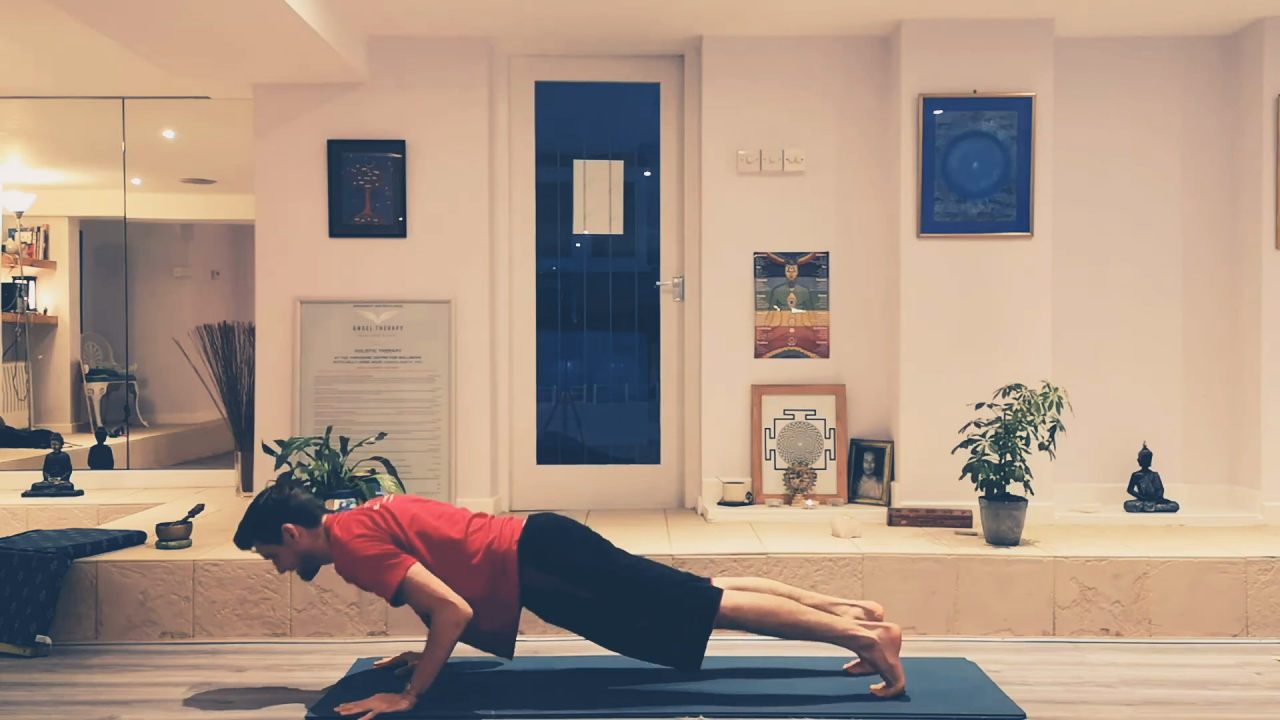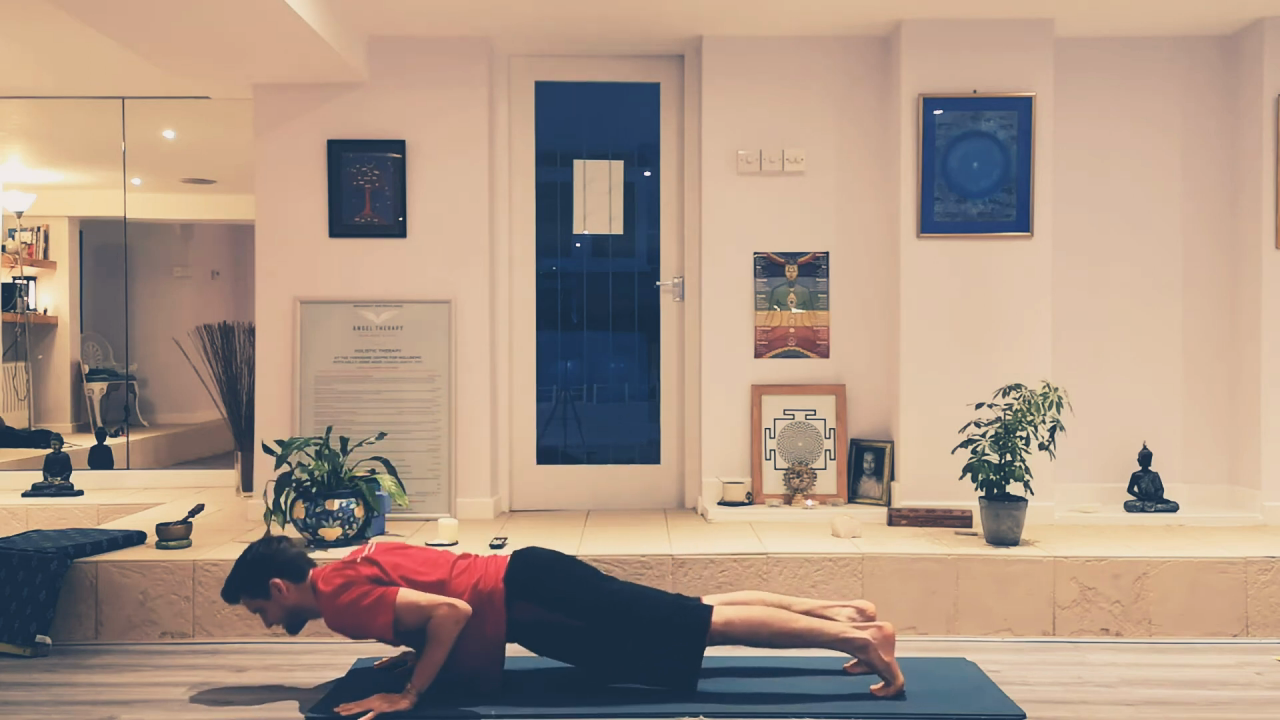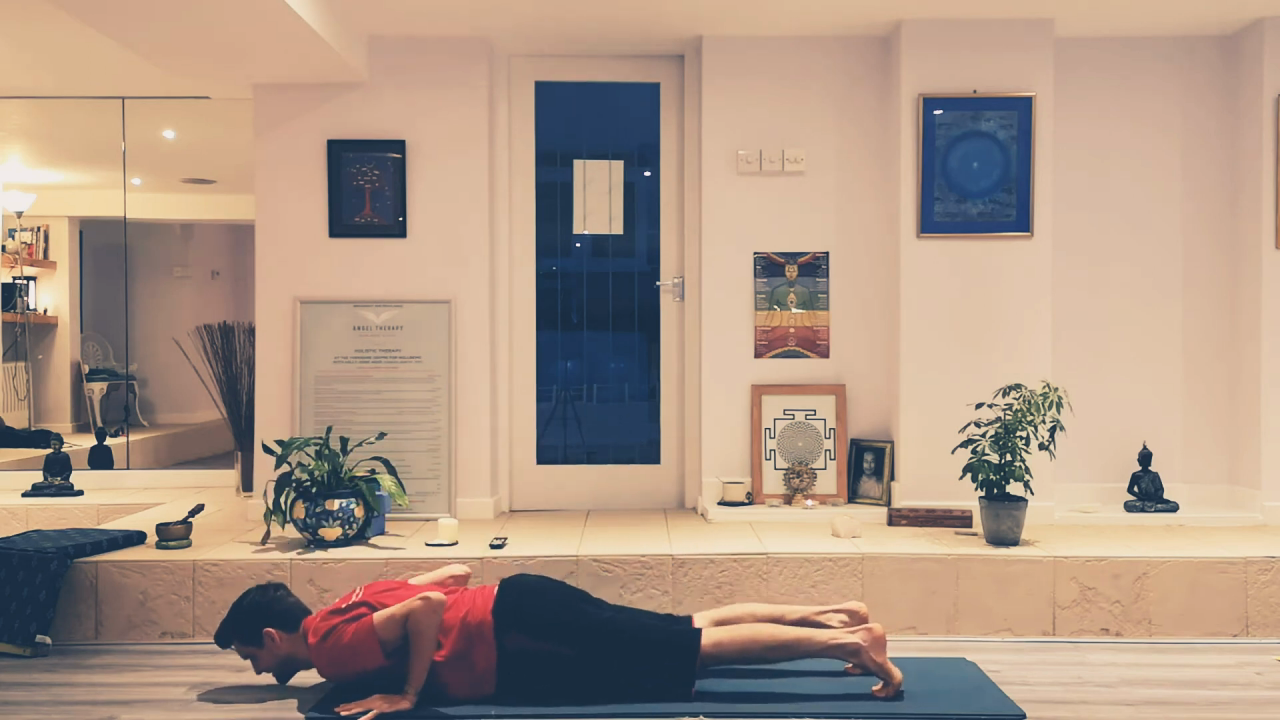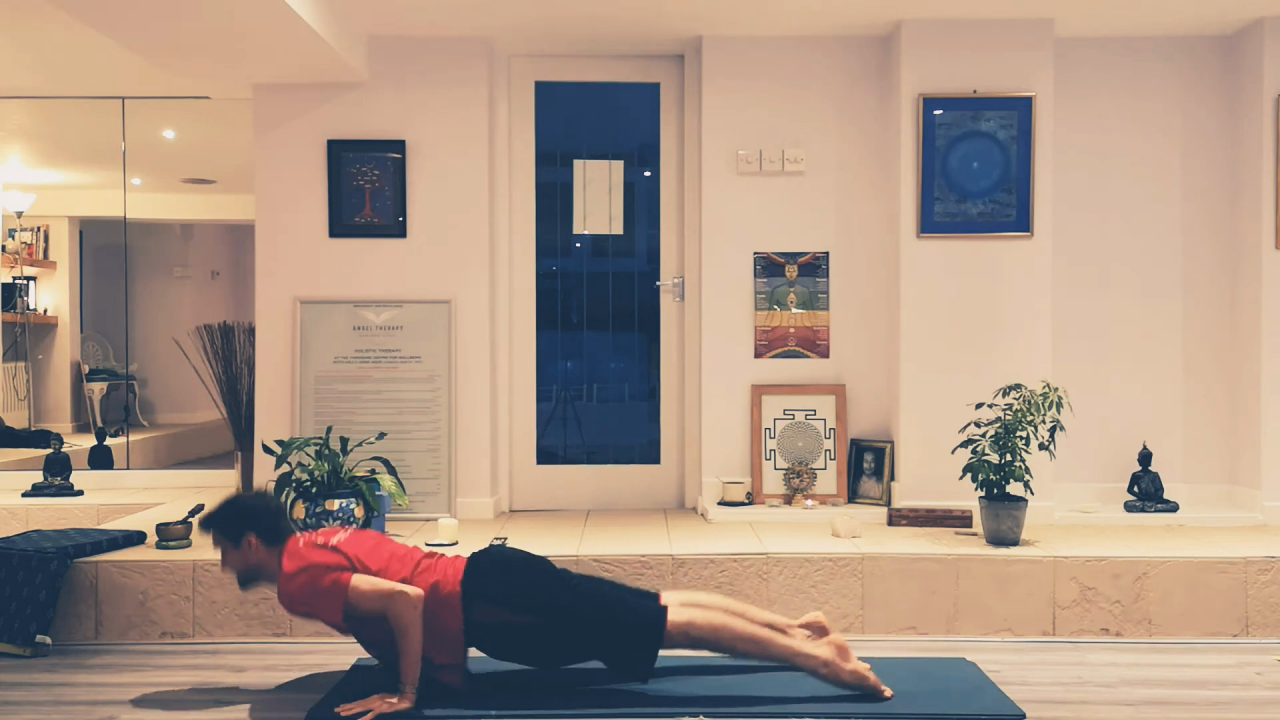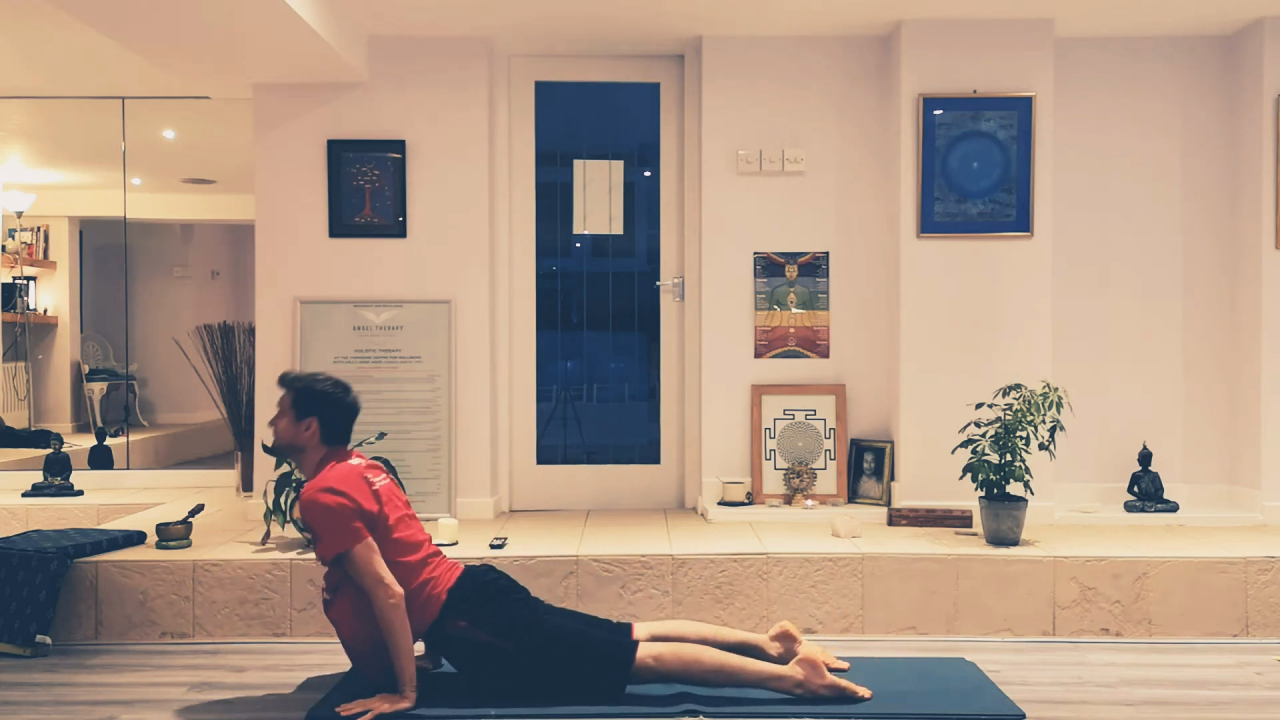
dt=0.3s
person 1, frame 1
left shoulder: (352, 548)
right shoulder: (367, 522)
left elbow: (455, 610)
right wrist: (428, 653)
left hip: (538, 564)
right hip: (539, 547)
left knee: (711, 609)
right knee: (709, 597)
left ankle: (866, 636)
right ankle: (855, 612)
person 1, frame 2
left shoulder: (341, 596)
right shoulder: (354, 567)
left elbow: (451, 613)
right wrist: (419, 653)
left hip: (527, 600)
right hip: (527, 578)
left knee: (701, 626)
right knee: (701, 612)
left ankle: (858, 638)
right ankle: (846, 613)
person 1, frame 3
left shoulder: (330, 647)
right shoulder: (347, 613)
left elbow: (427, 607)
right elbow: (454, 574)
left hip: (518, 633)
right hip: (517, 605)
left knee: (701, 641)
right knee: (698, 629)
left ankle: (850, 645)
right ankle: (834, 617)
person 1, frame 4
left shoulder: (298, 579)
right shoulder: (325, 542)
left elbow: (404, 600)
right wrist: (433, 659)
left hip: (488, 599)
right hip: (489, 572)
left knee: (666, 625)
right knee: (663, 610)
left ankle: (816, 655)
right ankle: (798, 629)
person 1, frame 5
left shoulder: (323, 495)
right shoulder: (359, 468)
left elbow: (388, 593)
right wrist: (429, 647)
left hip: (466, 615)
right hip: (472, 591)
left knee: (636, 661)
right knee: (633, 637)
right ankle: (767, 643)
